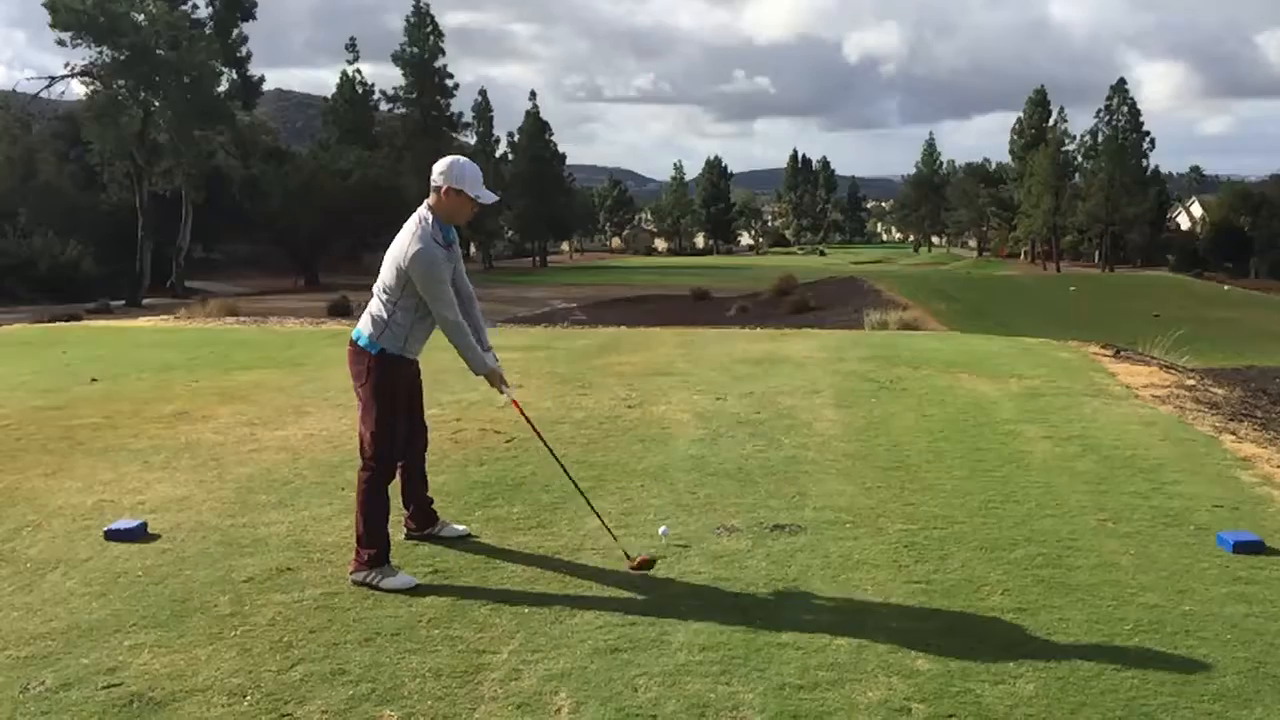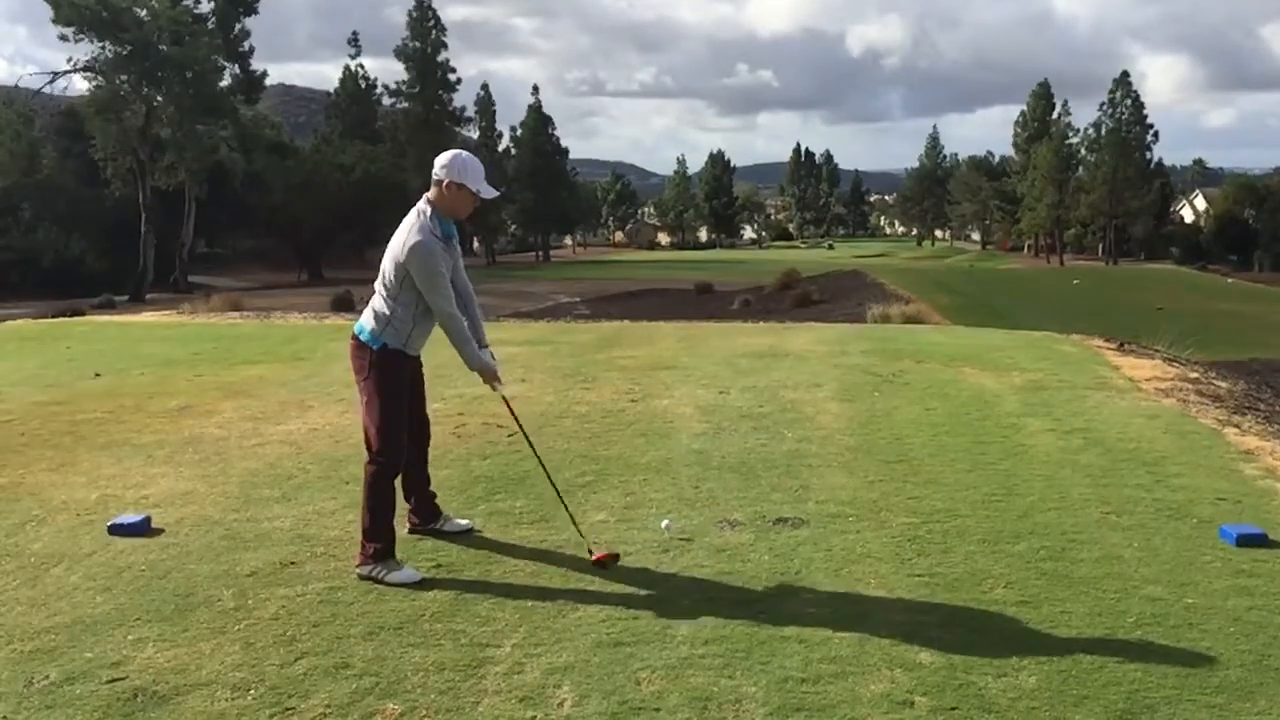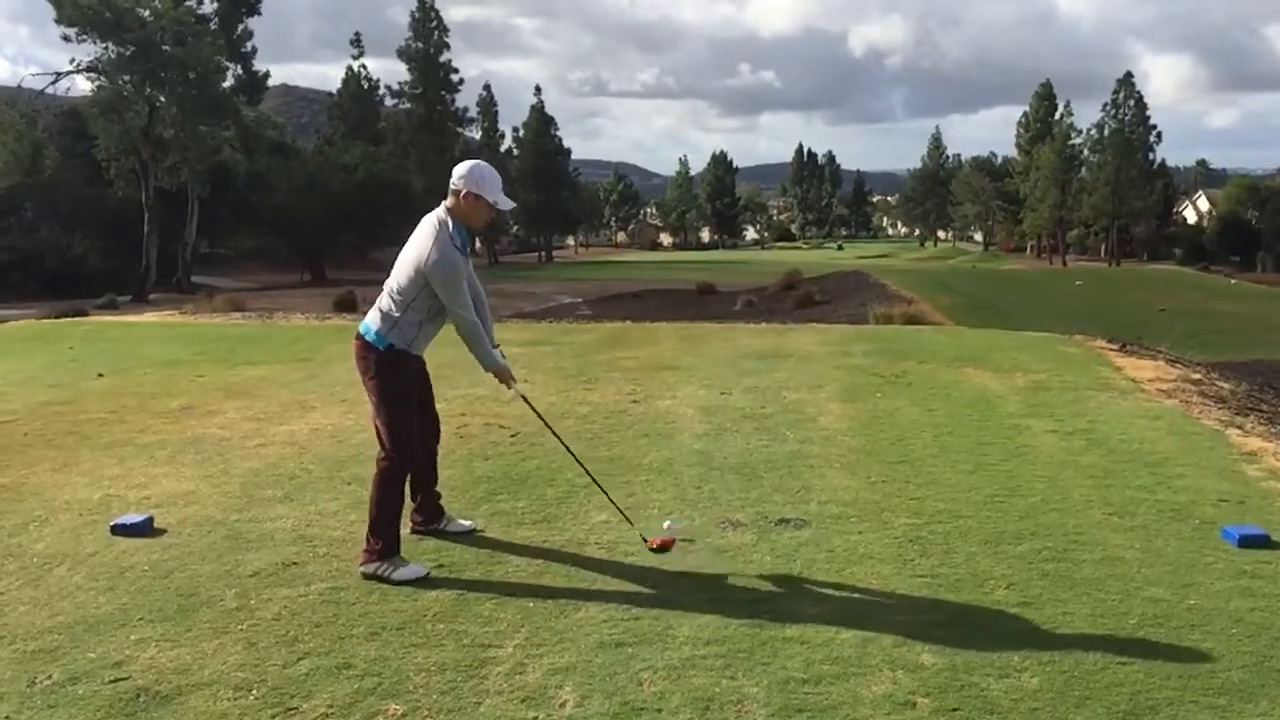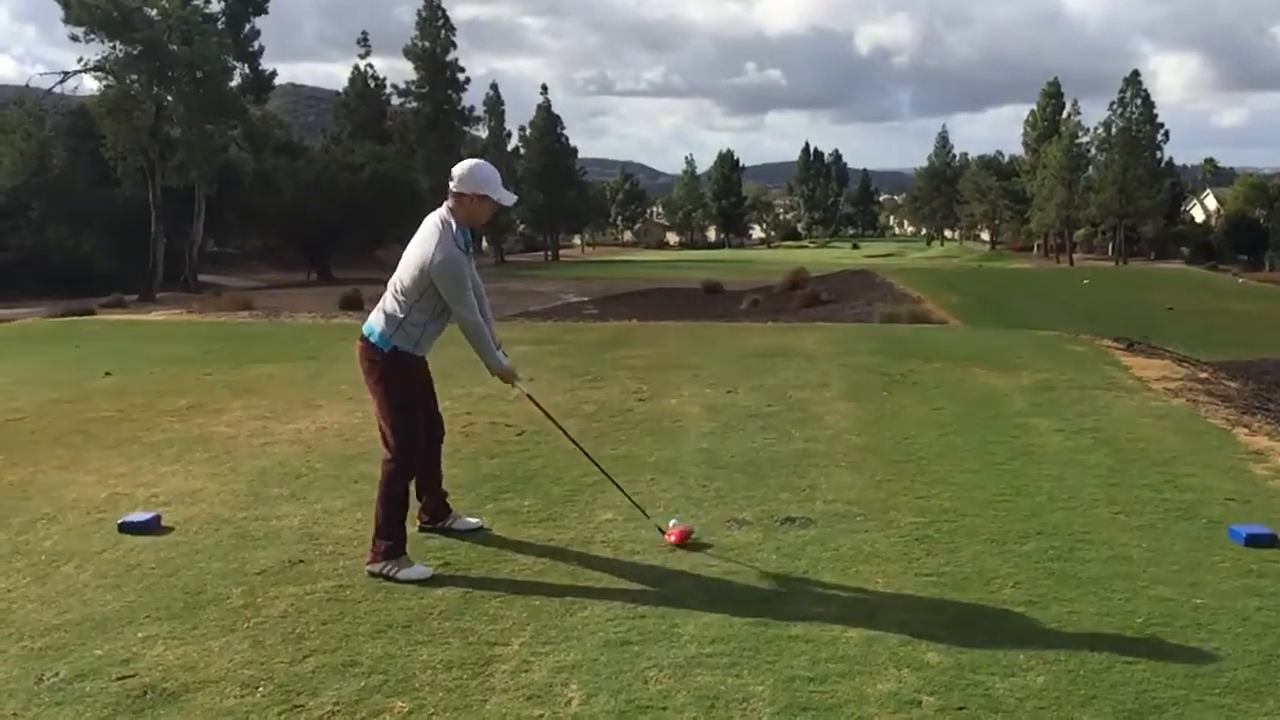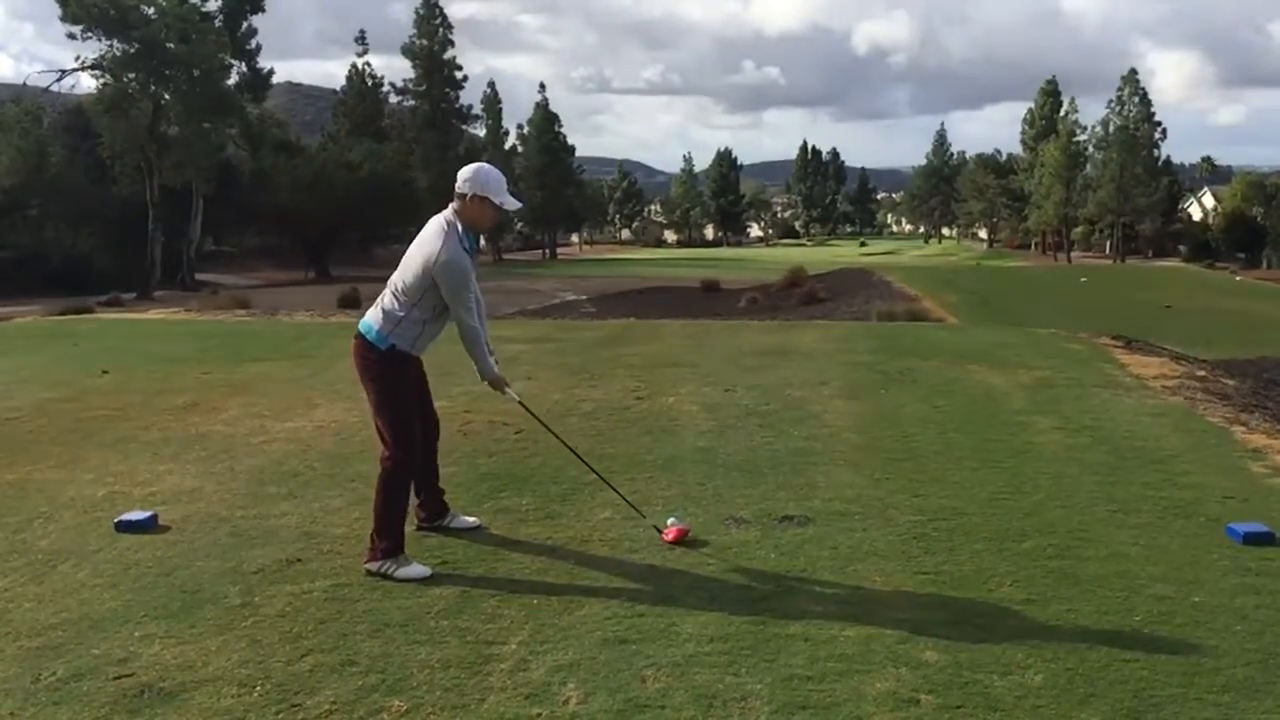
dt=1s
person 1, frame 1
left shoulder: (442, 232)
right shoulder: (422, 248)
left elbow: (463, 295)
right elbow: (448, 318)
left wrist: (488, 352)
right wrist: (483, 367)
left hip: (399, 354)
right hip: (378, 356)
left knee: (413, 440)
right knee: (380, 456)
left ankle: (421, 520)
right ankle: (368, 562)
person 1, frame 2
left shoulder: (443, 227)
right shoulder: (421, 241)
left elbow: (462, 290)
right elbow: (446, 312)
left wrist: (484, 348)
right wrist: (477, 363)
left hip: (402, 349)
right hip: (379, 350)
left knee: (417, 436)
right knee: (388, 450)
left ankle: (424, 515)
right ankle: (374, 556)
person 1, frame 3
left shoulder: (447, 226)
right shoulder: (441, 251)
left elbow: (474, 293)
right elbow: (464, 318)
left wrist: (494, 349)
right wrist: (494, 366)
left hip: (402, 348)
right hip: (383, 350)
left knee: (426, 433)
right knee: (400, 448)
left ankle: (427, 514)
right ankle: (378, 554)
person 1, frame 4
left shoulder: (450, 226)
right shoulder: (445, 253)
left elbow: (475, 292)
right elbow: (468, 318)
left wrist: (497, 349)
right wrist: (497, 365)
left hip: (405, 349)
right hip: (387, 353)
left knee: (430, 433)
right knee: (405, 449)
left ankle: (434, 512)
right ankle: (386, 553)
person 1, frame 5
left shoulder: (451, 226)
right shoulder: (450, 255)
left elbow: (473, 301)
right elbow: (466, 321)
left wrist: (489, 355)
right wrist: (488, 370)
left hip: (399, 347)
right hip: (382, 351)
left knee: (426, 430)
right knee: (402, 448)
left ankle: (432, 510)
right ankle: (383, 552)
